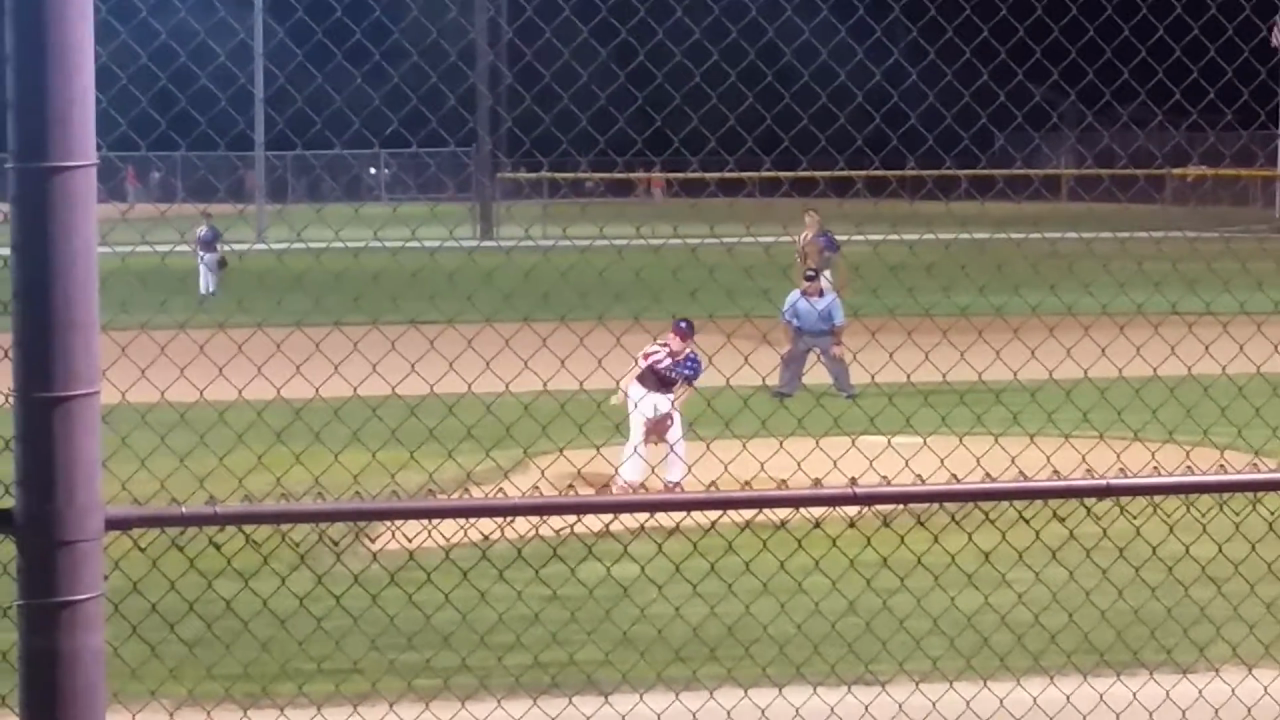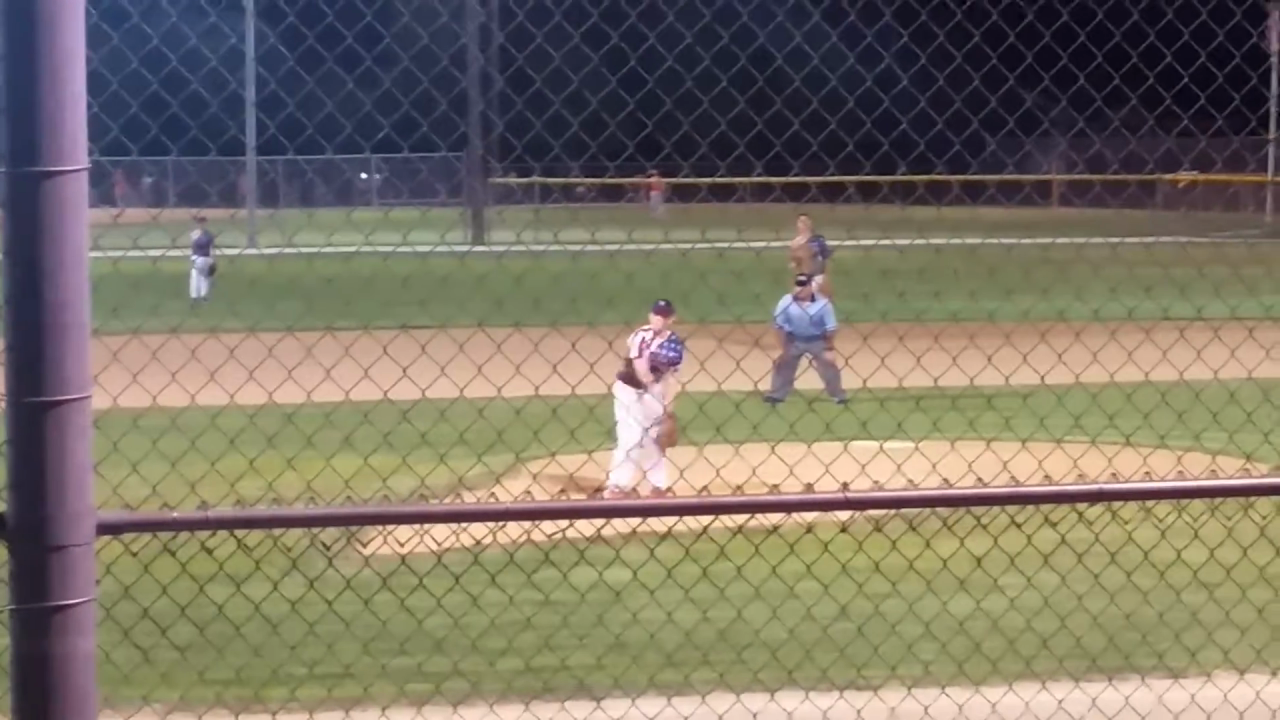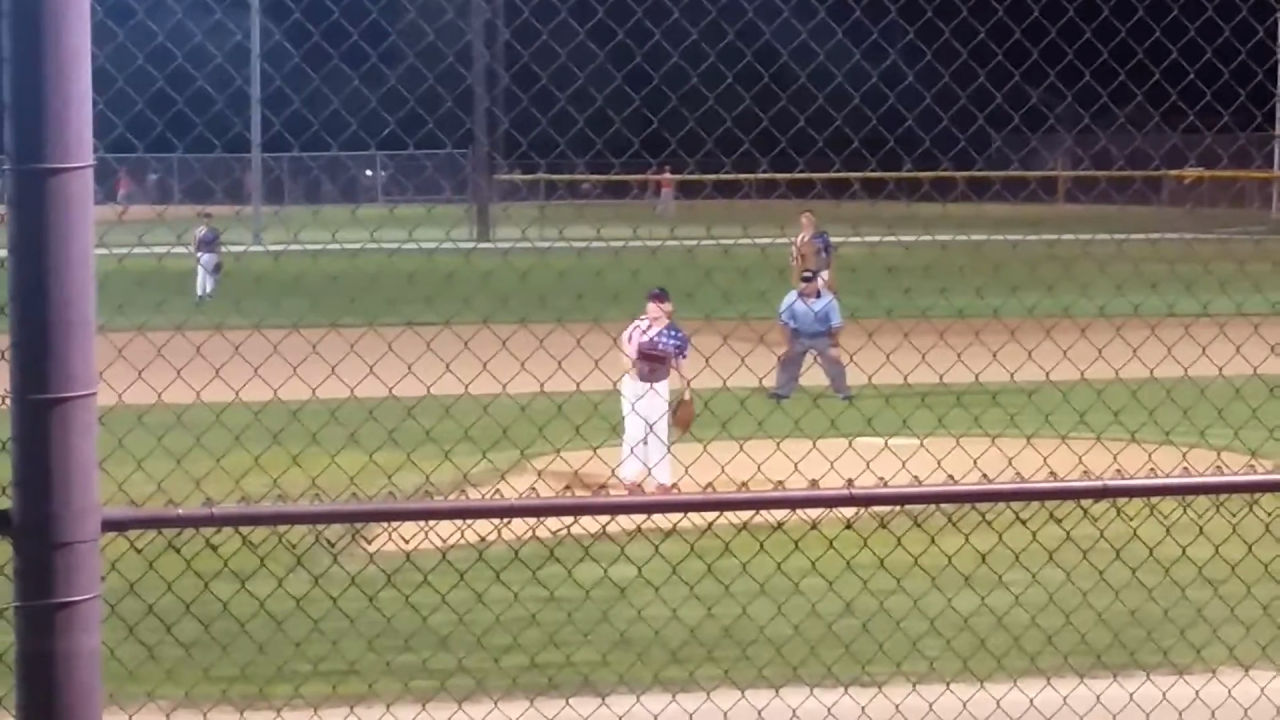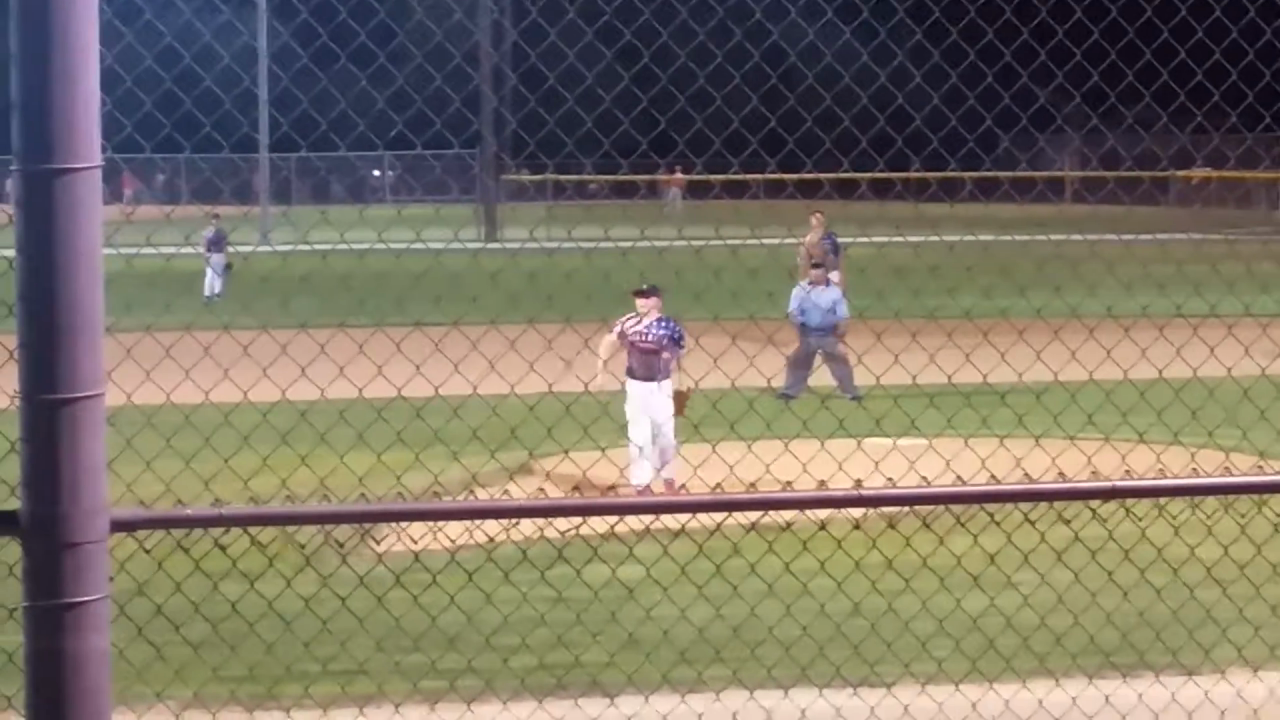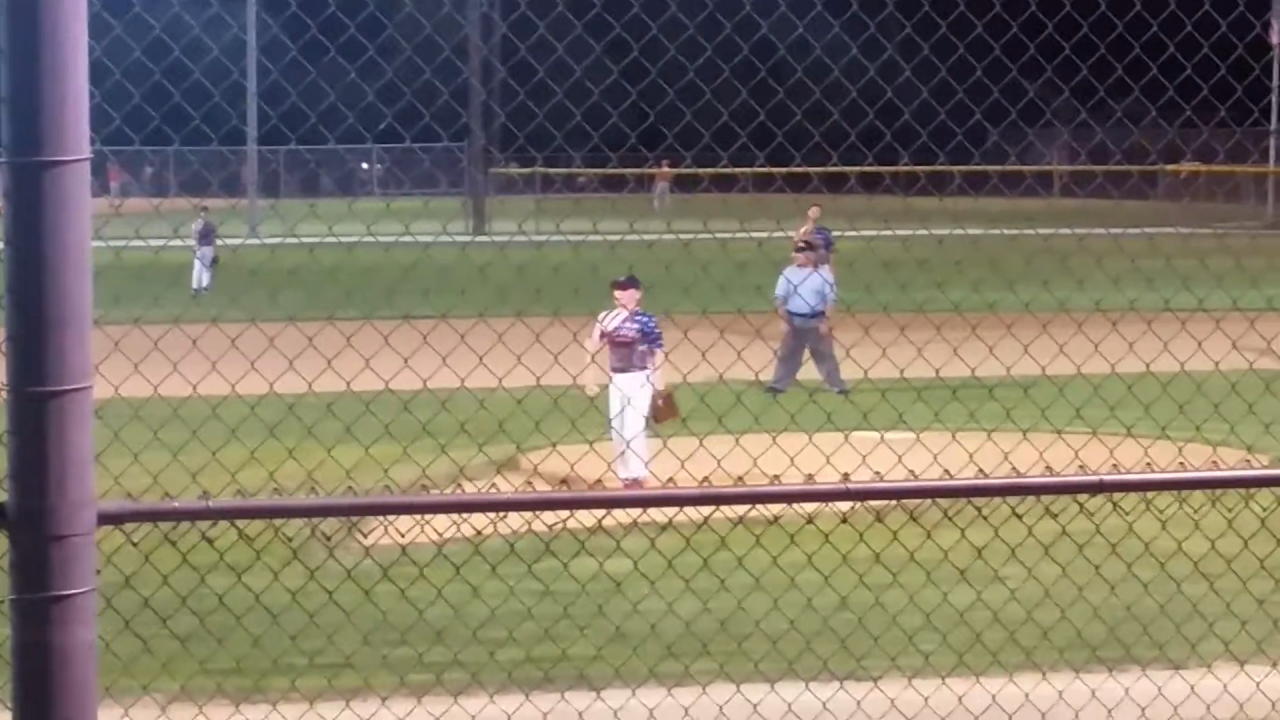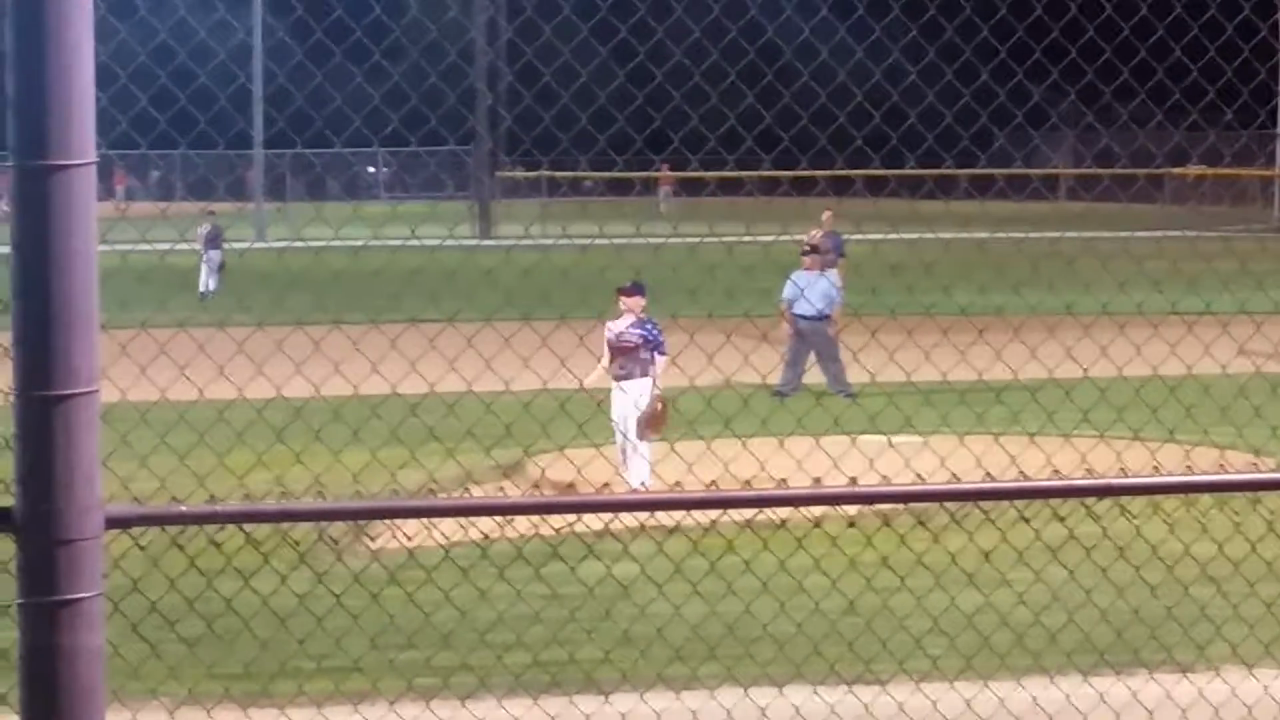
dt=0.3s
person 1, frame 1
left shoulder: (694, 362)
right shoulder: (658, 350)
left elbow: (687, 387)
right elbow: (636, 370)
left wrist: (675, 408)
right wrist: (622, 392)
left hip: (667, 396)
right hip: (643, 392)
left knee: (676, 438)
right knee: (639, 436)
left ankle: (672, 480)
right ankle: (627, 481)
person 1, frame 2
left shoulder: (675, 345)
right shoulder: (642, 336)
left elbow: (670, 376)
right elbow: (641, 370)
left wrist: (668, 404)
right wrist: (656, 392)
left hip: (651, 392)
right hip: (627, 389)
left knee: (655, 438)
right knee: (629, 439)
left ankle: (659, 484)
right ankle: (618, 484)
person 1, frame 3
left shoulder: (676, 334)
right shoulder: (638, 327)
left elbow: (679, 362)
right elbow: (628, 357)
left wrist: (686, 388)
right wrist: (631, 382)
left hip: (659, 387)
right hip: (634, 385)
left knee: (659, 434)
right knee: (635, 432)
left ankle: (663, 480)
right ankle: (631, 479)
person 1, frame 4
left shoulder: (670, 326)
right shoulder: (628, 322)
left elbow: (678, 354)
right elbow: (608, 342)
left wrist: (678, 382)
right wrist: (601, 368)
left hip: (661, 387)
right hip: (635, 386)
left knee: (666, 435)
right knee: (638, 436)
left ankle: (668, 476)
right ankle: (641, 482)
person 1, frame 5
left shoulder: (646, 320)
right shoulder: (606, 318)
left elbow: (658, 353)
right elbow: (592, 346)
left wrist: (659, 384)
right wrist: (589, 379)
left hip: (639, 379)
right hip: (616, 380)
left knee: (635, 428)
right knee: (618, 430)
left ankle: (638, 476)
right ankle: (627, 476)
person 1, frame 6
left shoulder: (649, 327)
right shoulder: (612, 326)
left elbow: (660, 360)
right elbow: (607, 360)
left wrist: (657, 391)
right wrist: (589, 379)
left hip: (640, 386)
right hip: (618, 387)
left knee: (637, 436)
right knee: (622, 438)
left ankle: (640, 486)
right ankle: (633, 481)
